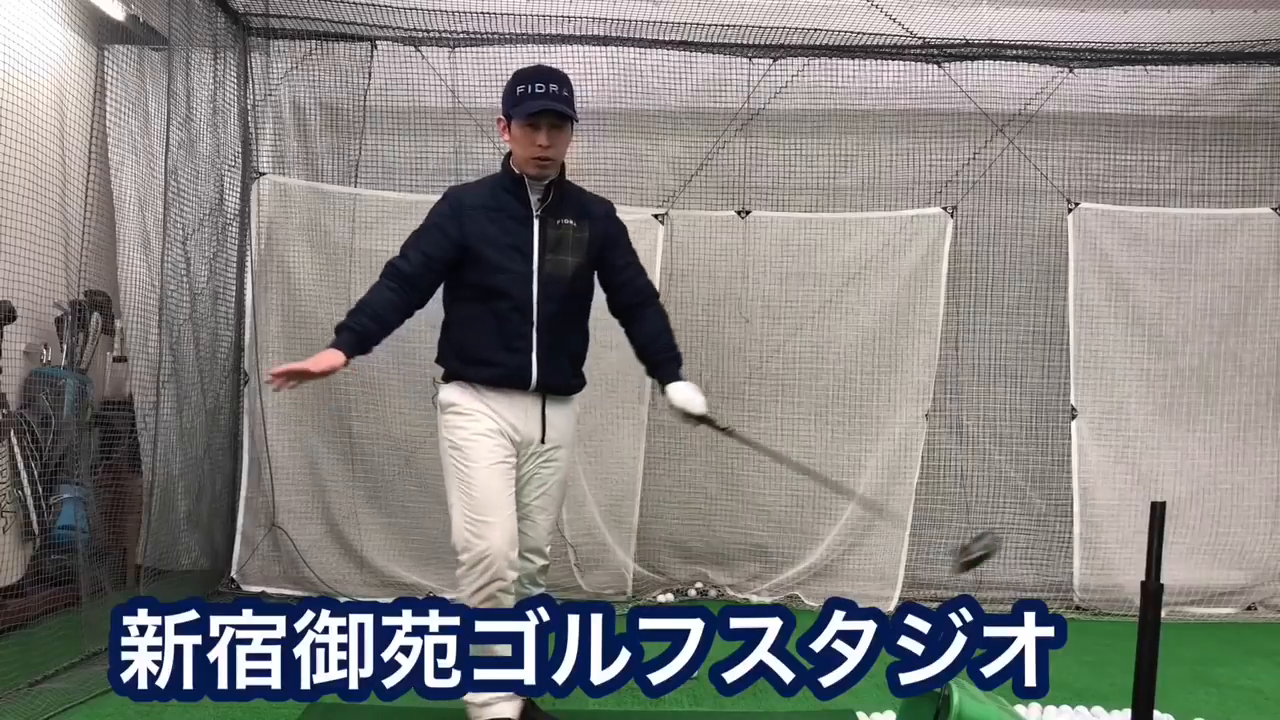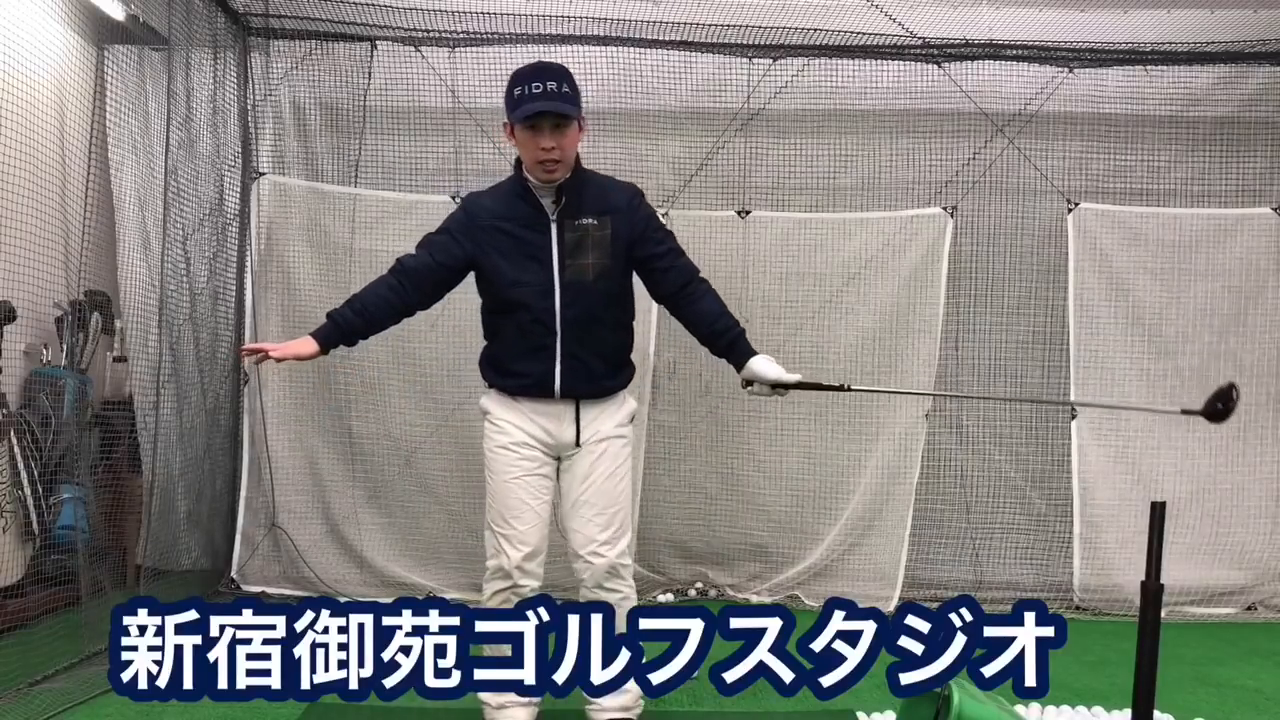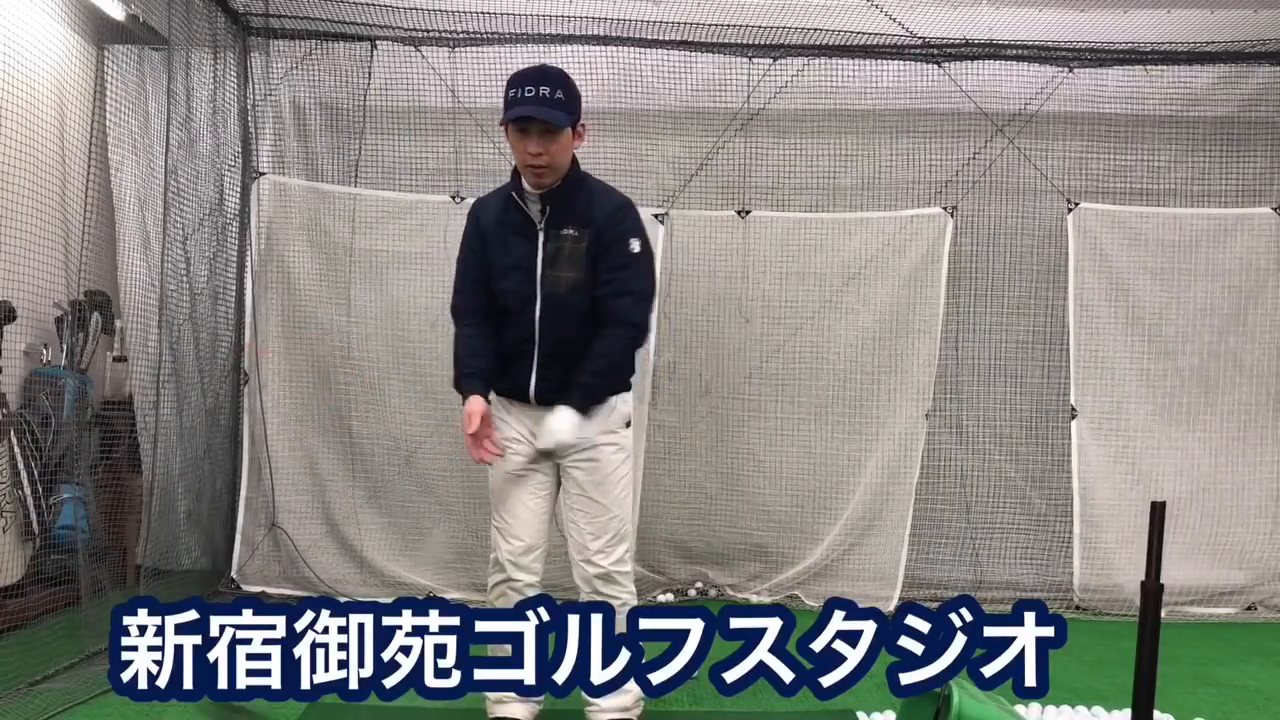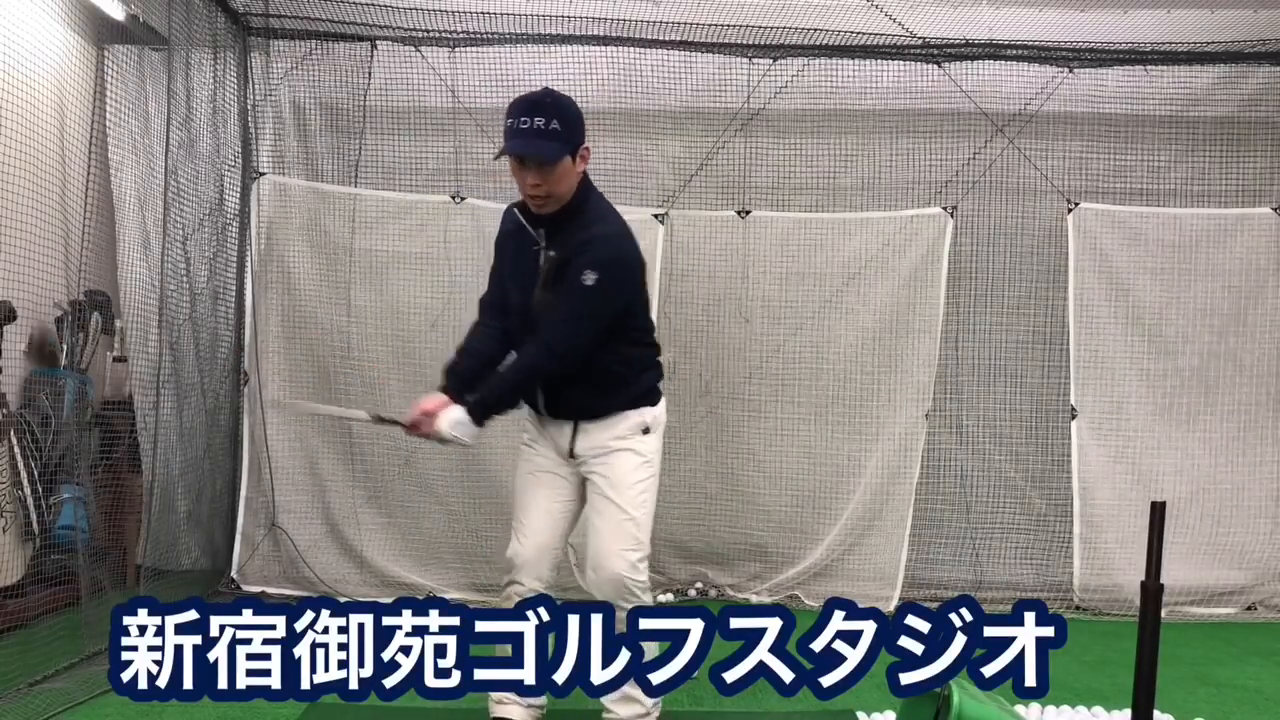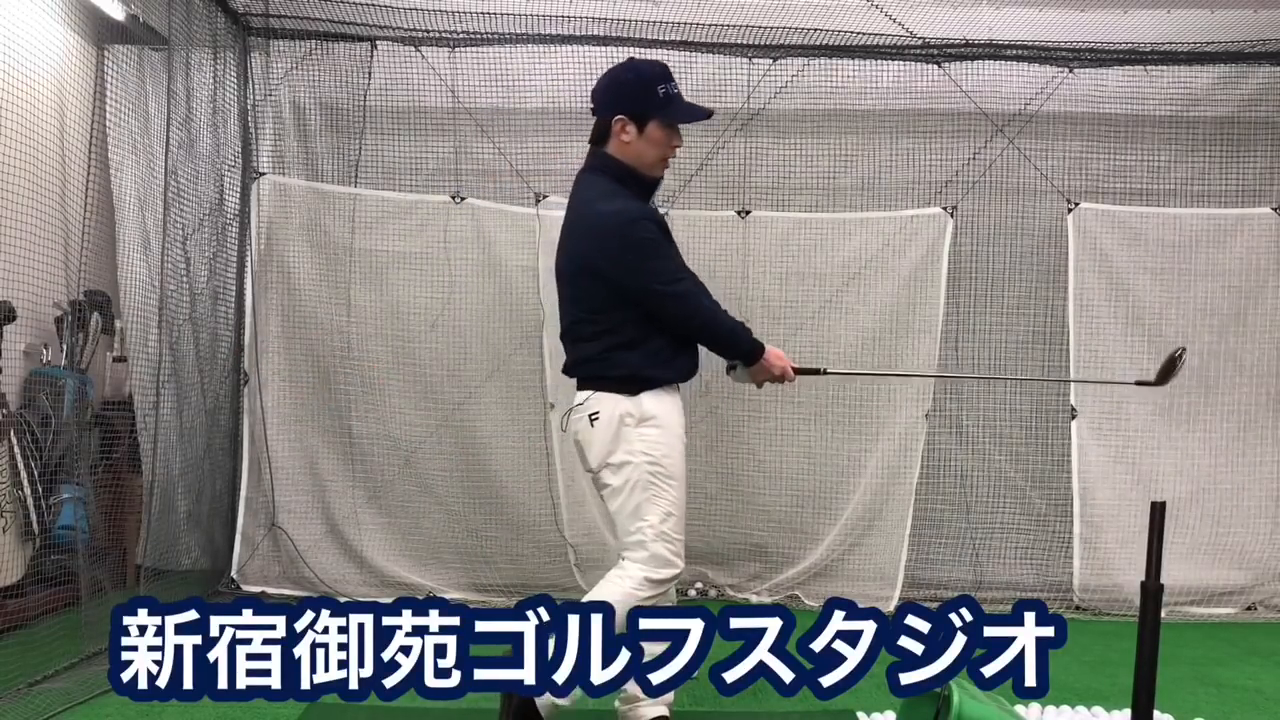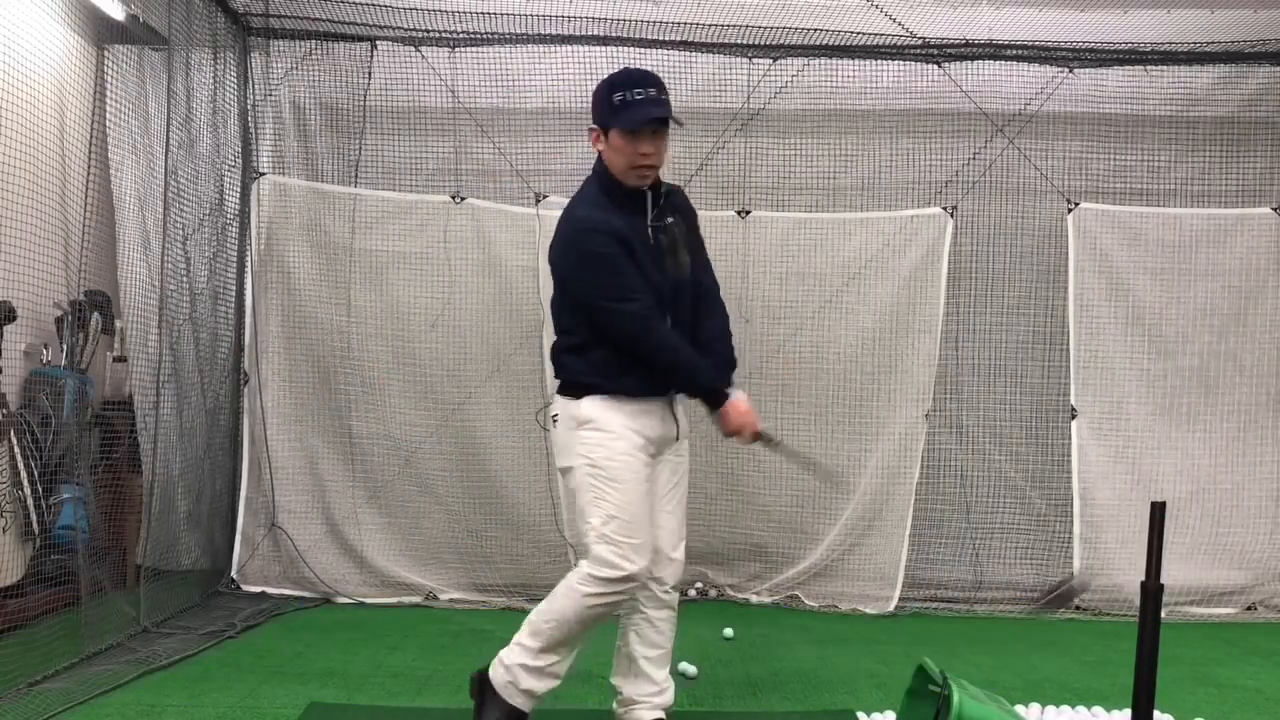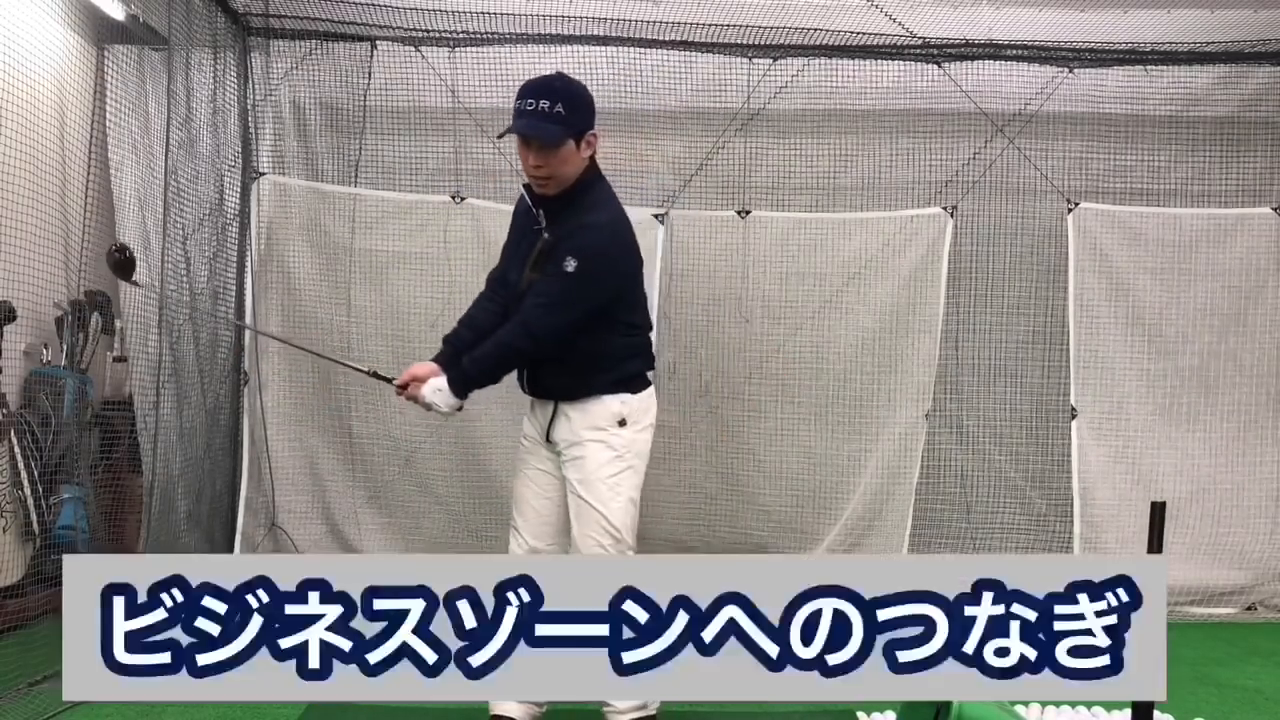
dt=0.7s
person 1, frame 1
left shoulder: (594, 218)
right shoulder: (465, 207)
left elbow: (635, 300)
right elbow: (405, 281)
left wrist: (672, 376)
right wrist: (344, 347)
left hip: (553, 411)
right hip: (476, 404)
left knee: (529, 559)
right knee: (489, 553)
person 1, frame 2
left shoulder: (621, 206)
right shoulder: (483, 214)
left elbow: (681, 286)
right elbow: (409, 282)
left wrist: (743, 356)
right wrist: (321, 337)
left hip: (603, 413)
right hip: (515, 415)
left knee: (604, 565)
right knee: (511, 567)
person 1, frame 3
left shoulder: (612, 215)
right shoulder: (488, 216)
left elbow: (625, 322)
right elbow: (471, 313)
left wrist: (574, 410)
right wrist: (473, 392)
left hip: (595, 416)
right hip: (514, 415)
left knee: (603, 568)
right knee: (513, 566)
person 1, frame 4
left shoulder: (605, 241)
right shoulder: (515, 228)
left elbow: (553, 351)
right elbow: (495, 321)
left wrist: (471, 411)
right wrist: (449, 389)
left hip: (621, 425)
right hip: (548, 425)
left knee: (615, 573)
right knee: (526, 566)
person 1, frame 5
left shoulder: (619, 197)
right shoulder: (614, 217)
left elbow: (683, 286)
right elbow: (680, 306)
left wrist: (744, 348)
right wrist: (754, 351)
left hip: (641, 403)
right hip: (632, 408)
left knee: (655, 562)
right knee: (653, 564)
person 1, frame 6
left shoulder: (674, 207)
right shoulder: (586, 223)
left elbow: (705, 303)
right elbow: (640, 329)
left wrist: (724, 387)
right wrist: (719, 395)
left hip: (670, 411)
right hip: (603, 414)
left knee: (662, 568)
right knee: (616, 567)
person 1, frame 7
left shoulder: (600, 231)
right shoulder: (534, 207)
left elbow: (535, 327)
right elbow: (499, 297)
left wrist: (455, 384)
right wrist: (444, 360)
left hip: (606, 412)
right hip: (546, 408)
left knee: (603, 564)
right knee: (529, 559)
